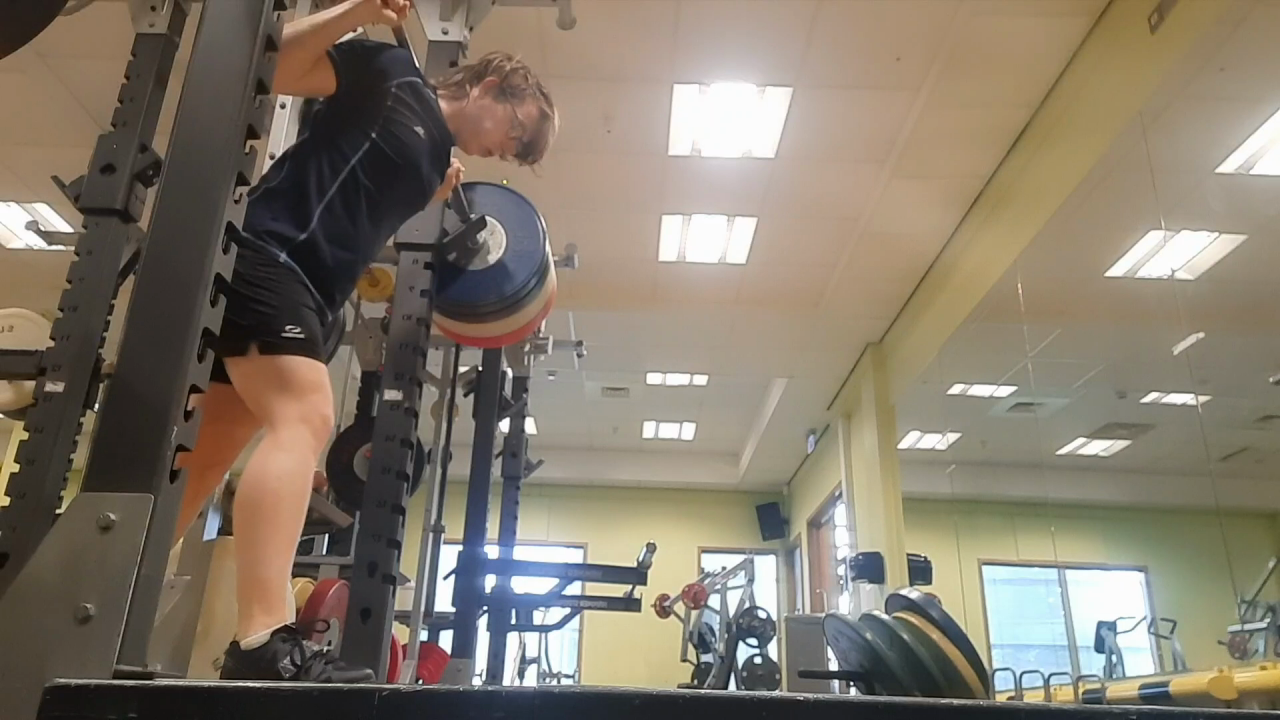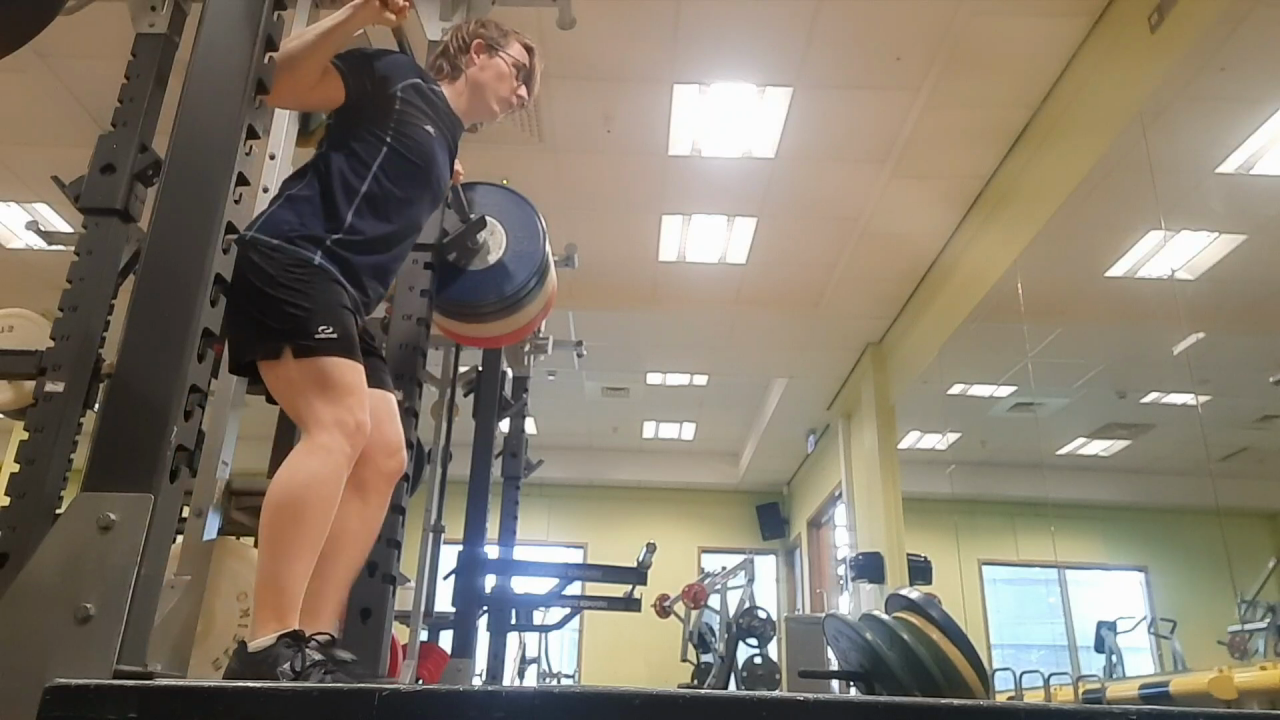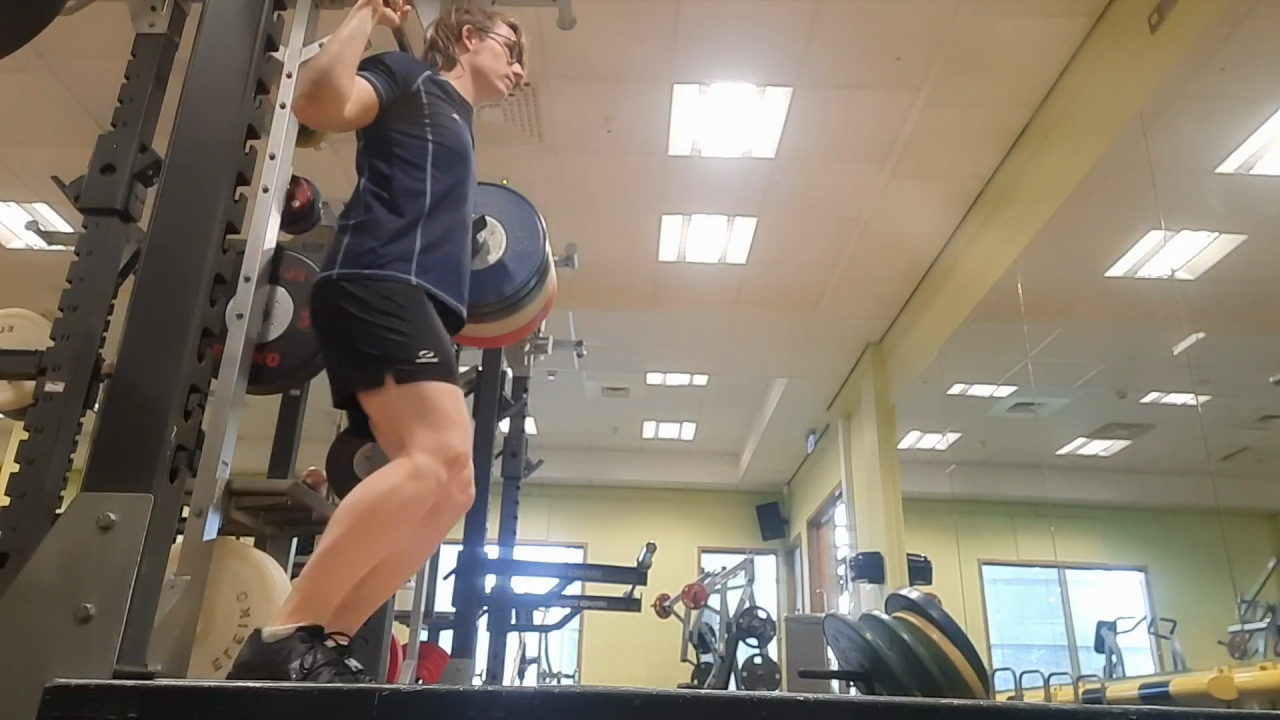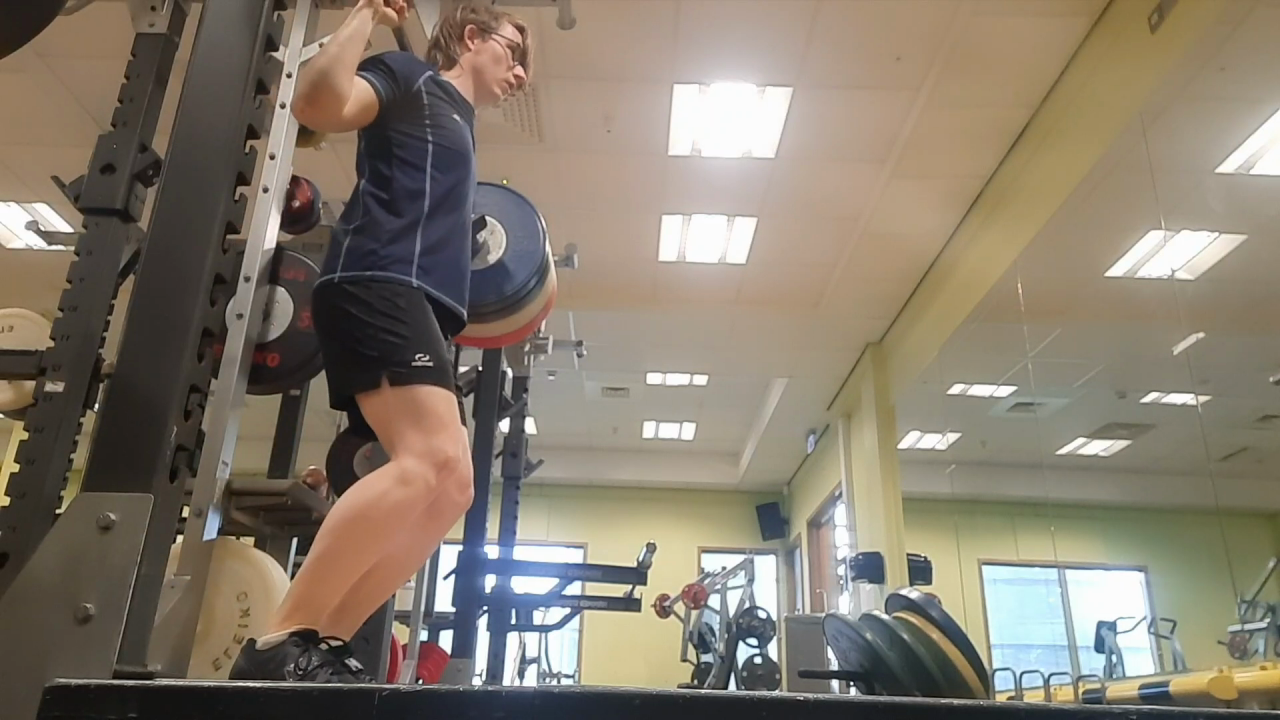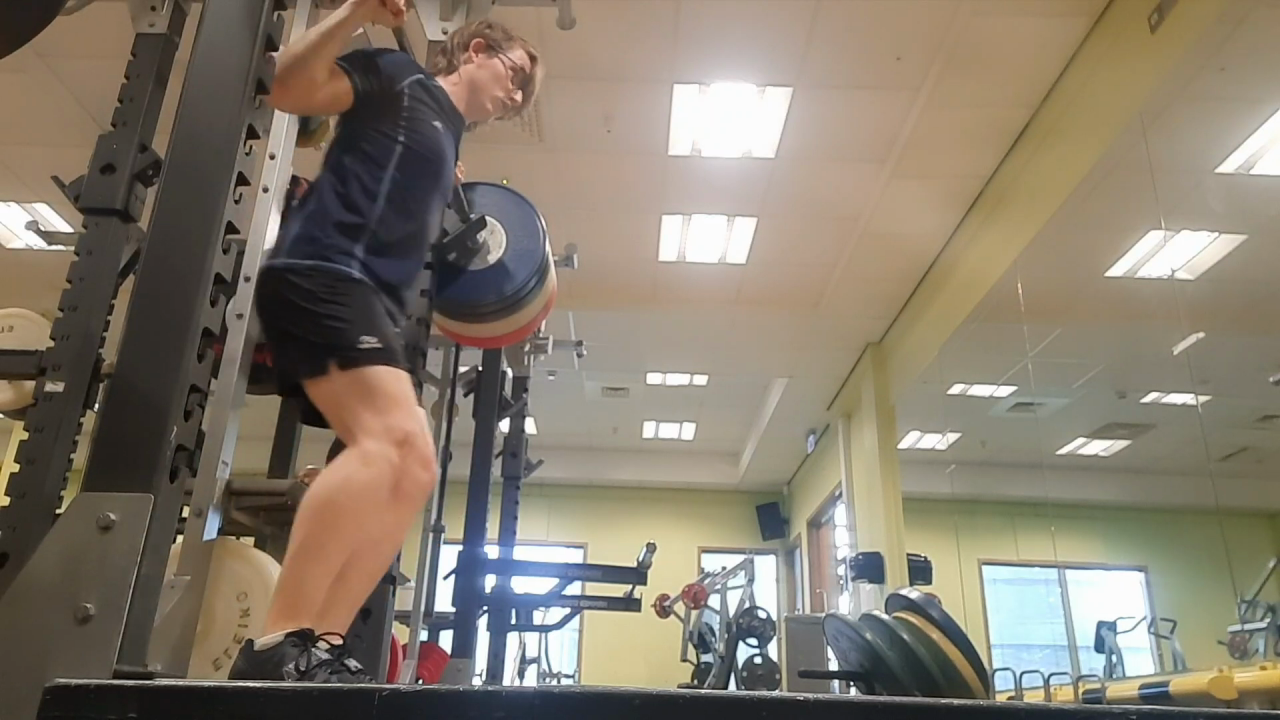
dt=0.7s
person 1, frame 1
left shoulder: (435, 160)
right shoulder: (390, 76)
right elbow: (272, 67)
left wrist: (434, 198)
left hip: (296, 286)
right hip: (260, 257)
left knee: (205, 456)
right knee: (303, 419)
right ankle: (263, 642)
person 1, frame 2
left shoulder: (446, 144)
right shoulder: (397, 78)
right elbow: (281, 83)
left wrist: (441, 191)
left hip: (339, 291)
right hip: (292, 261)
left knee: (382, 457)
right knee: (340, 429)
left ankle: (312, 641)
right ankle: (269, 648)
person 1, frame 3
left shoulder: (452, 124)
right shoulder: (411, 79)
right elbow: (318, 101)
left hip: (412, 304)
right hip: (379, 287)
left knee: (451, 486)
right knee: (434, 458)
left ankle: (324, 645)
right ankle: (284, 640)
person 1, frame 4
left shoulder: (455, 125)
right shoulder: (411, 79)
right elbow: (317, 102)
left hip: (415, 308)
right hip: (378, 288)
left knee: (451, 487)
right knee: (427, 461)
left ankle: (322, 646)
right ankle: (280, 645)
person 1, frame 5
left shoulder: (445, 137)
right shoulder: (399, 79)
right elbow: (288, 86)
left wrist: (439, 189)
left hip: (362, 296)
right hip: (320, 276)
left knee: (412, 469)
right knee: (386, 440)
left ankle: (320, 646)
right ankle: (277, 645)
